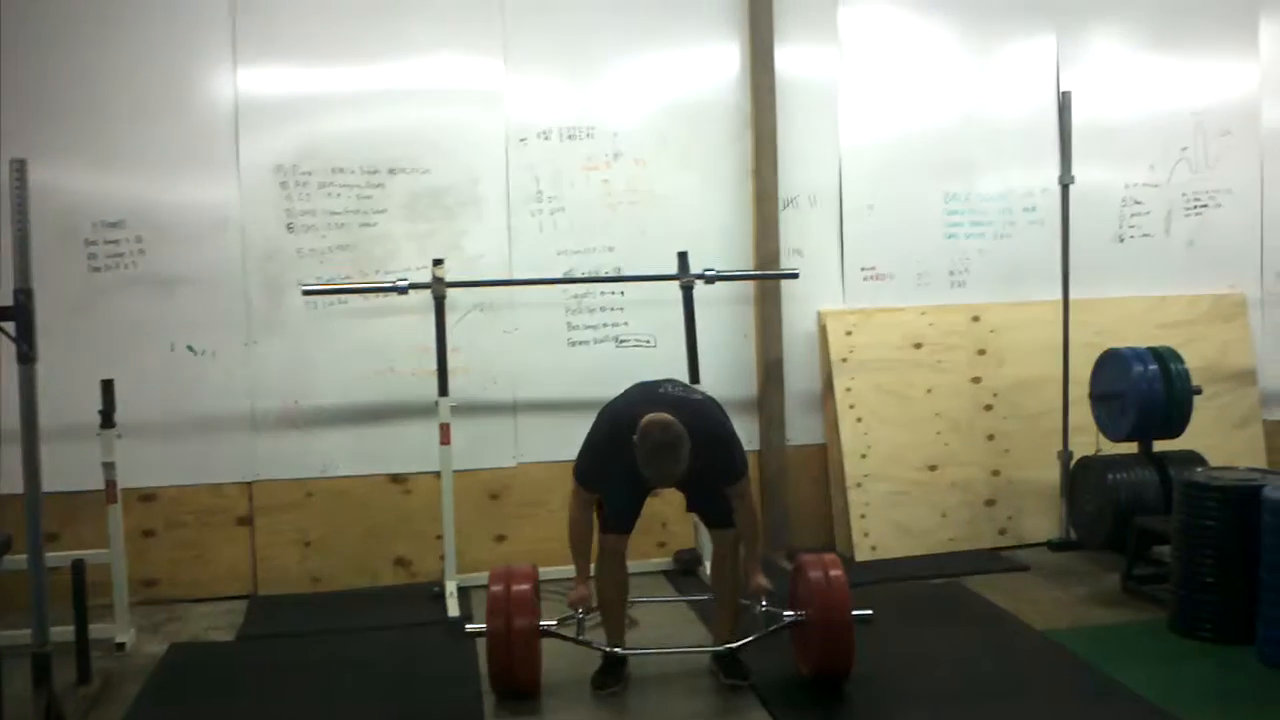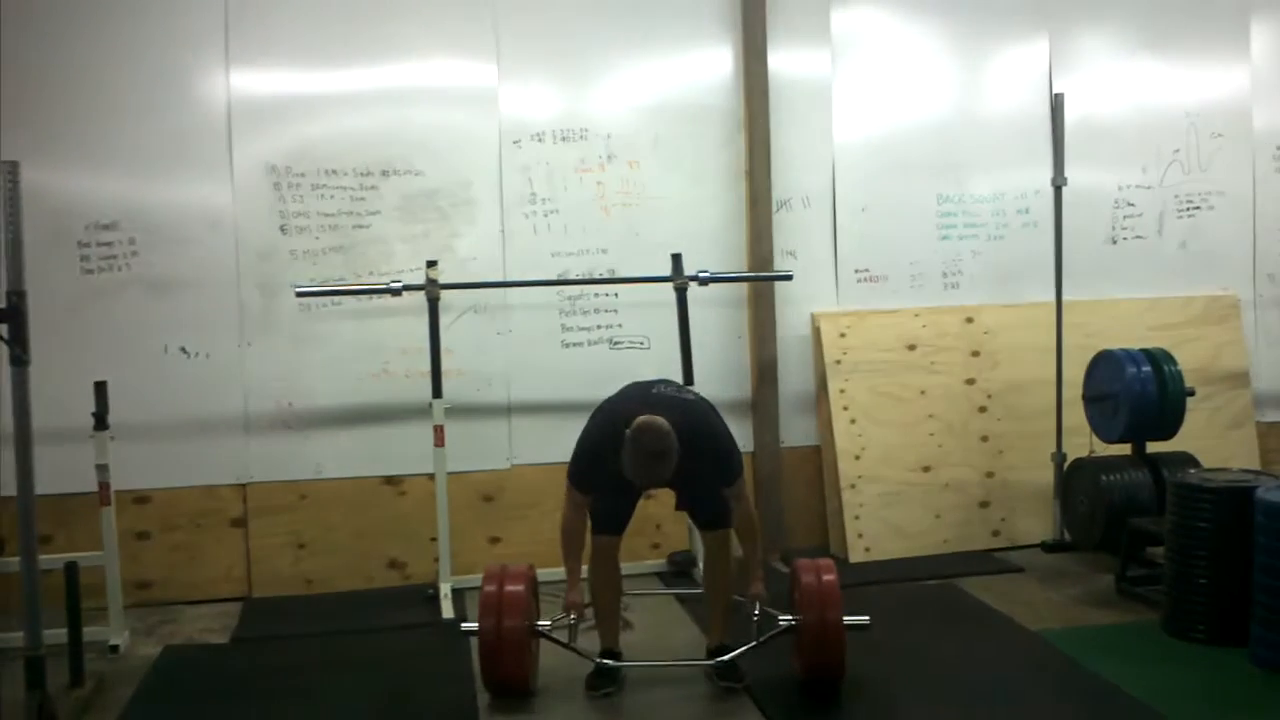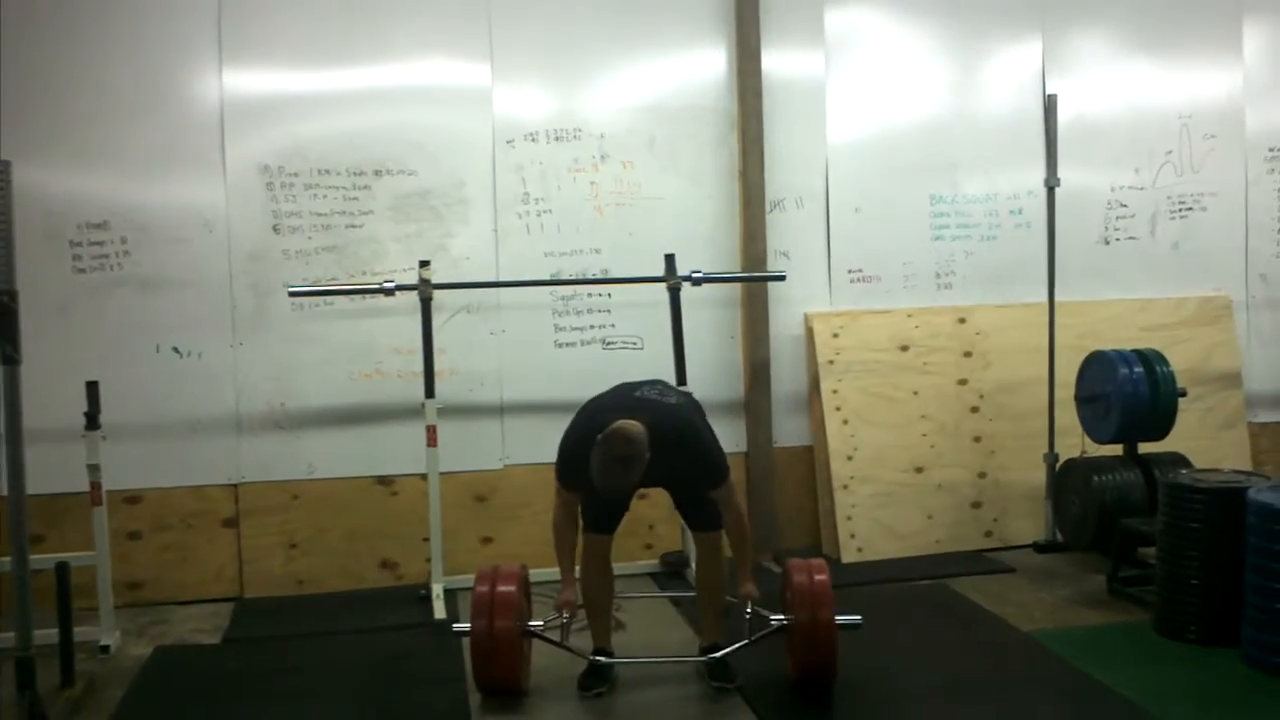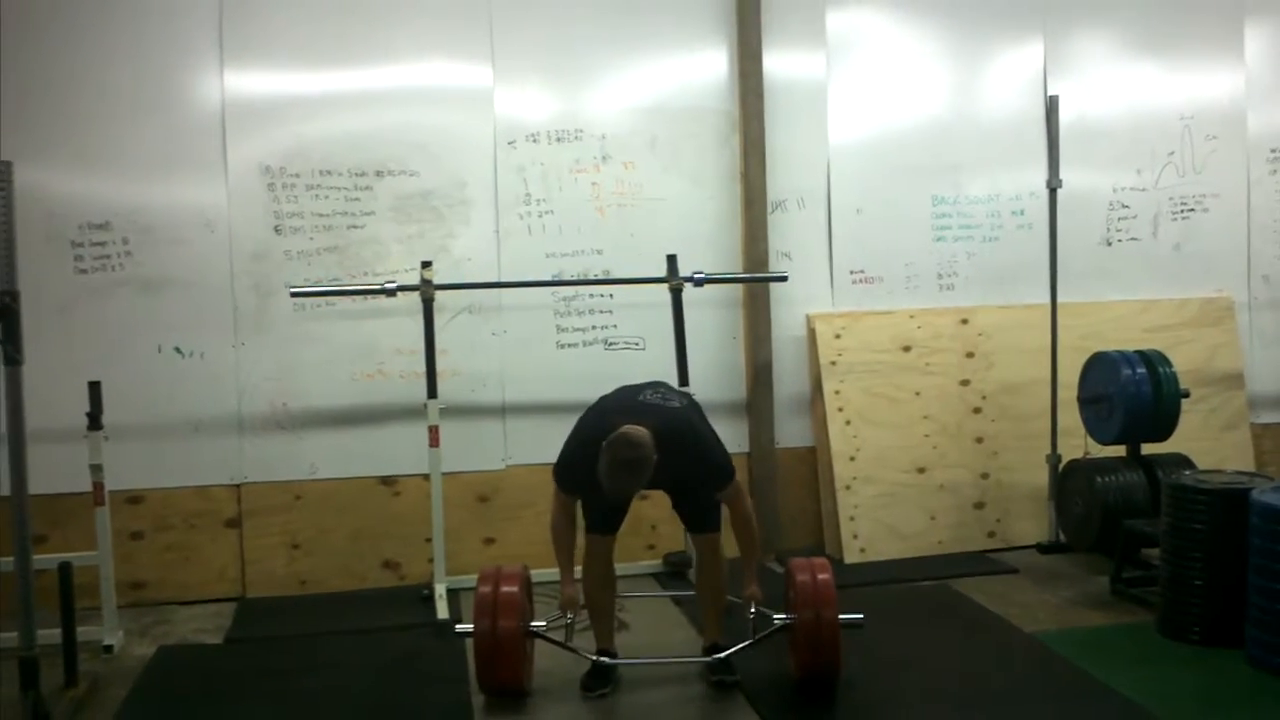
dt=0.3s
person 1, frame 1
left shoulder: (715, 432)
right shoulder: (607, 434)
left elbow: (742, 499)
right elbow: (581, 502)
left wrist: (753, 569)
right wrist: (582, 579)
left hip: (702, 461)
right hip: (623, 465)
left knee: (728, 537)
right knee: (611, 545)
left ankle: (723, 649)
right ankle: (615, 654)
person 1, frame 2
left shoulder: (709, 433)
right shoulder: (599, 436)
left elbow: (739, 500)
right elbow: (575, 507)
left wrist: (755, 576)
right wrist: (573, 585)
left hip: (695, 459)
right hip: (617, 460)
left knee: (719, 539)
right knee: (604, 546)
left ankle: (717, 650)
right ankle: (609, 655)
person 1, frame 3
left shoulder: (692, 438)
right shoulder: (579, 440)
left elbow: (730, 505)
right elbow: (566, 507)
left wrist: (745, 578)
right wrist: (568, 583)
left hip: (682, 459)
right hip: (607, 458)
left knee: (710, 541)
right knee: (594, 545)
left ankle: (711, 651)
right ankle: (602, 657)
person 1, frame 4
left shoulder: (694, 442)
right shoulder: (583, 444)
left elbow: (738, 501)
right elbow: (563, 508)
left wrist: (751, 578)
right wrist: (567, 582)
left hip: (683, 461)
left knee: (709, 542)
right knee: (597, 547)
left ankle: (713, 649)
right ankle: (605, 656)
